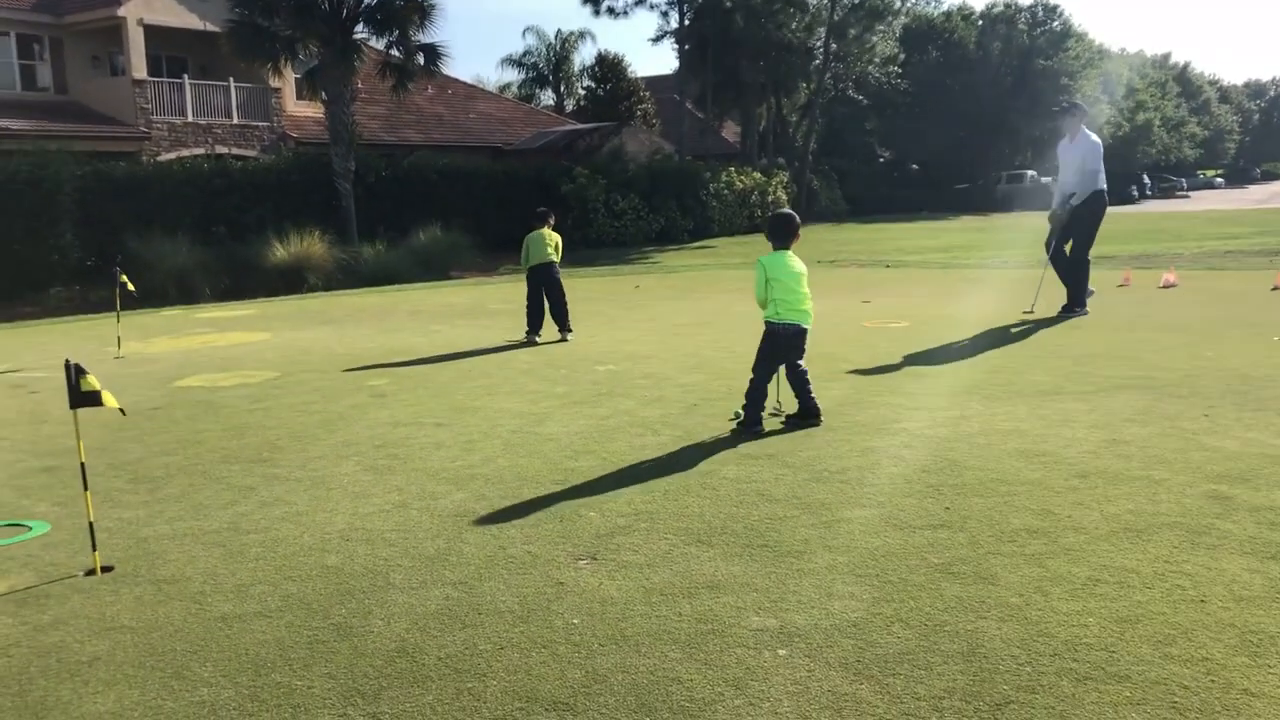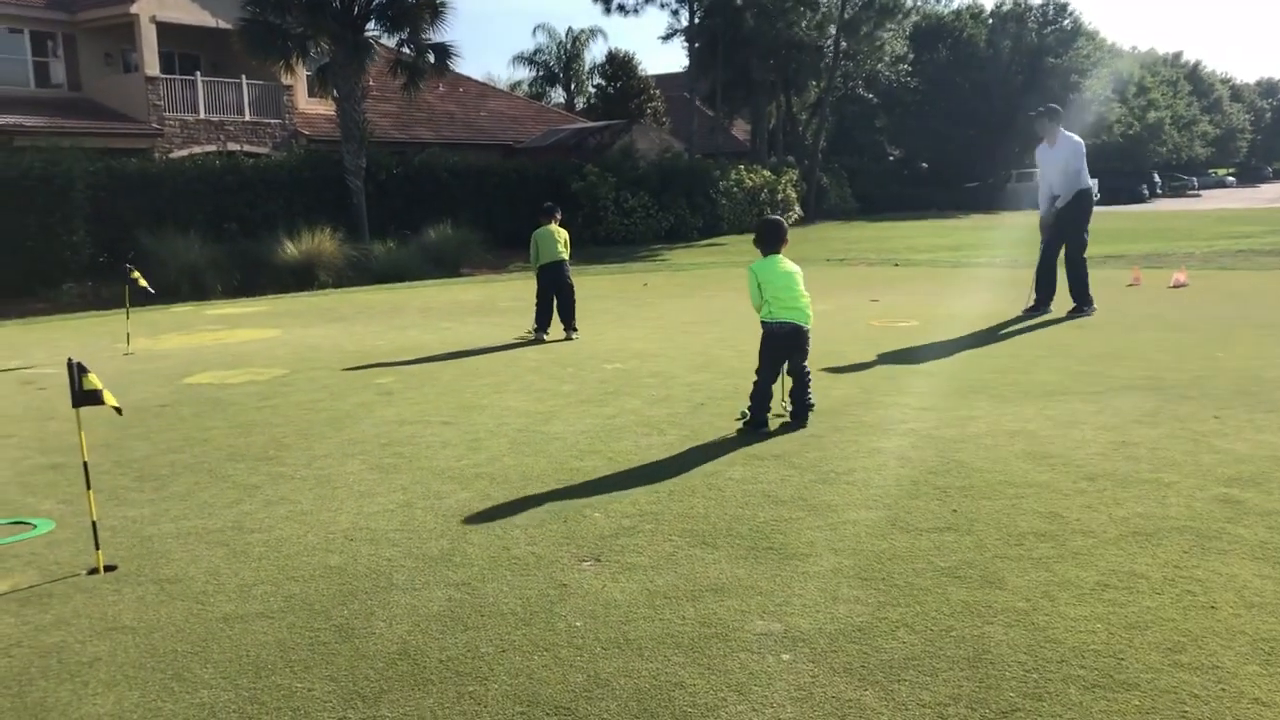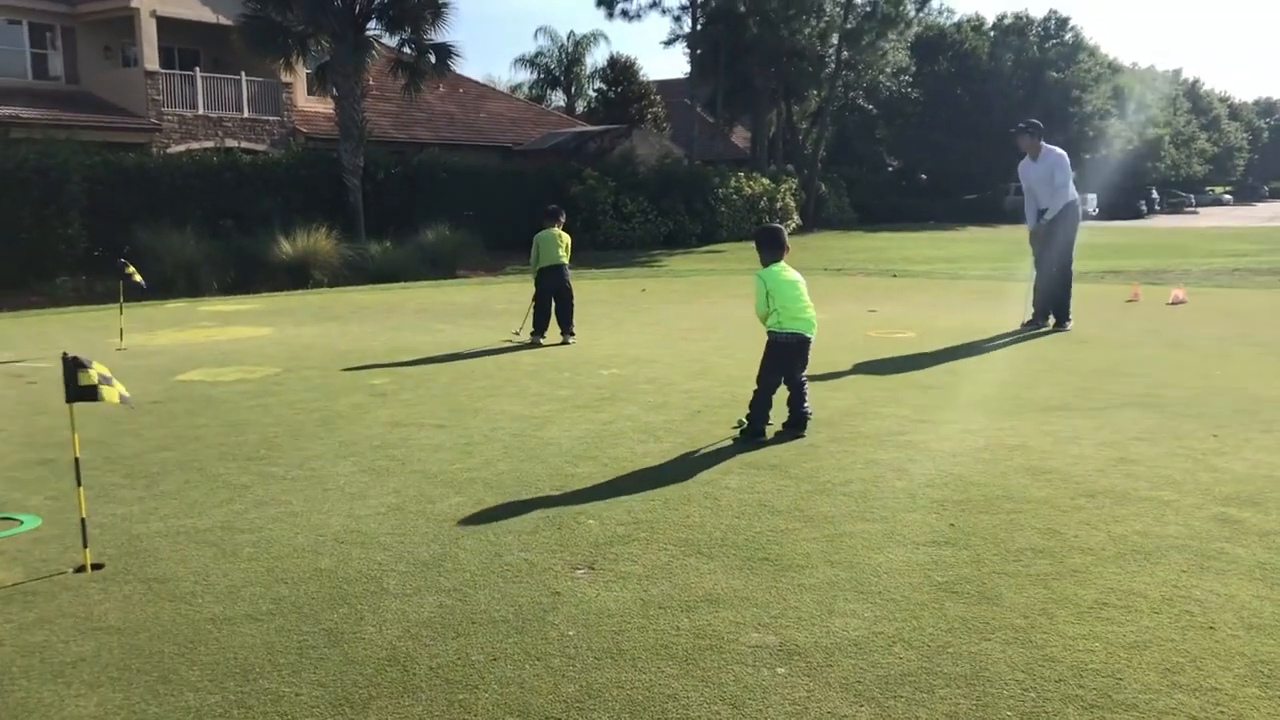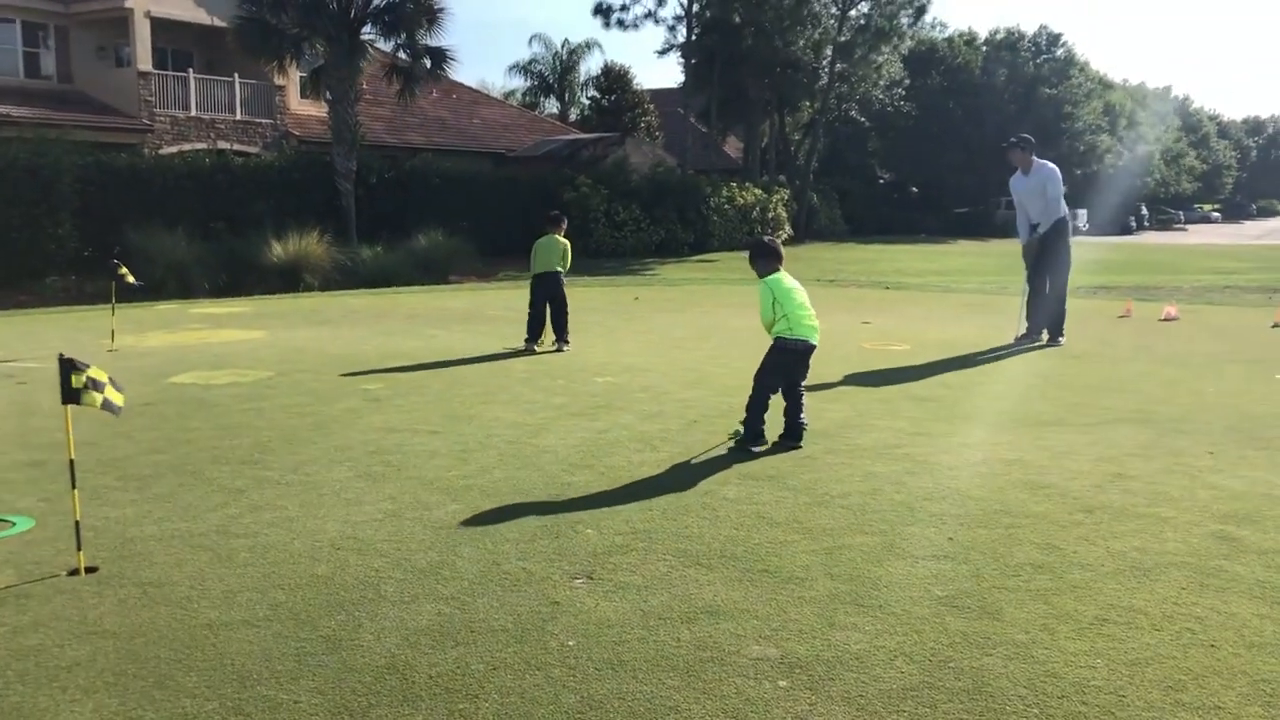
dt=0.3s
person 1, frame 1
left shoulder: (764, 263)
right shoulder: (800, 265)
left elbow: (761, 297)
right elbow: (793, 296)
left hip: (778, 326)
right hip: (801, 325)
left knee: (761, 372)
right knee: (796, 368)
left ankle: (752, 419)
right ankle: (809, 412)
person 1, frame 2
left shoulder: (756, 269)
right shoulder: (794, 268)
left elbow: (757, 303)
right elbow: (798, 297)
left hip: (775, 326)
right hip: (801, 325)
left knee: (766, 375)
right knee: (800, 371)
left ankle: (758, 420)
right ankle: (800, 414)
person 1, frame 3
left shoulder: (763, 277)
right shoulder: (796, 276)
left elbow: (762, 311)
right elbow: (800, 306)
left hip: (781, 336)
right hip: (805, 333)
left knee: (766, 383)
right knee: (797, 380)
left ankle: (755, 429)
right ankle: (797, 424)
person 1, frame 4
left shoulder: (768, 283)
right shoulder: (794, 283)
left elbow: (767, 317)
left wrist: (774, 333)
left hip: (787, 341)
right hip: (808, 341)
left knee: (763, 384)
right knee: (794, 388)
left ankle: (753, 434)
right ankle: (793, 434)
person 2, frame 1
left shoulder: (1092, 143)
right shoulder: (1063, 144)
left elbow: (1092, 180)
left wrist: (1069, 206)
right wrist: (1056, 208)
left hip: (1091, 201)
right hip: (1072, 203)
left knee: (1079, 253)
right knee: (1053, 246)
left ankle: (1077, 303)
right ankle: (1080, 290)
person 2, frame 2
left shoulder: (1073, 144)
right shoulder: (1041, 150)
left elbow: (1074, 181)
right elbow: (1044, 183)
left wrist: (1054, 209)
right wrist: (1044, 213)
left hip: (1079, 198)
right hip: (1057, 202)
left knee: (1074, 251)
right knee: (1047, 251)
left ankle: (1084, 303)
right ankle: (1043, 301)
person 2, frame 3
left shoulder: (1057, 157)
right shoulder: (1023, 166)
left elbow: (1062, 193)
right elbow: (1030, 198)
left wrist: (1044, 222)
right wrist: (1032, 228)
left hip: (1066, 210)
right hip: (1044, 214)
left knee: (1061, 263)
right knee: (1042, 265)
left ankle: (1062, 316)
right ankle: (1041, 315)
person 2, frame 4
left shoulder: (1049, 171)
right shoulder: (1015, 181)
left elbow: (1054, 206)
right elbow: (1021, 213)
left wrist: (1037, 236)
right wrist: (1025, 242)
left hip: (1057, 226)
right hip: (1035, 230)
left knee: (1057, 281)
right knee: (1035, 282)
left ankle: (1056, 331)
right ankle: (1035, 329)
